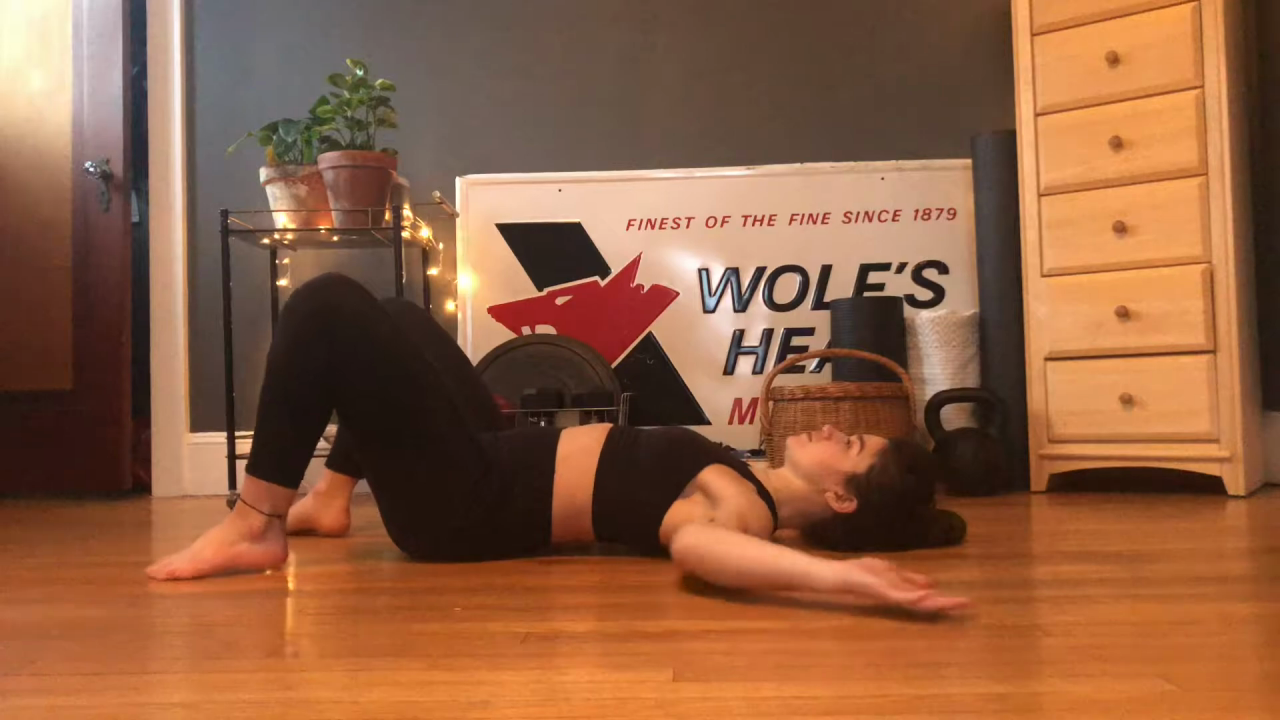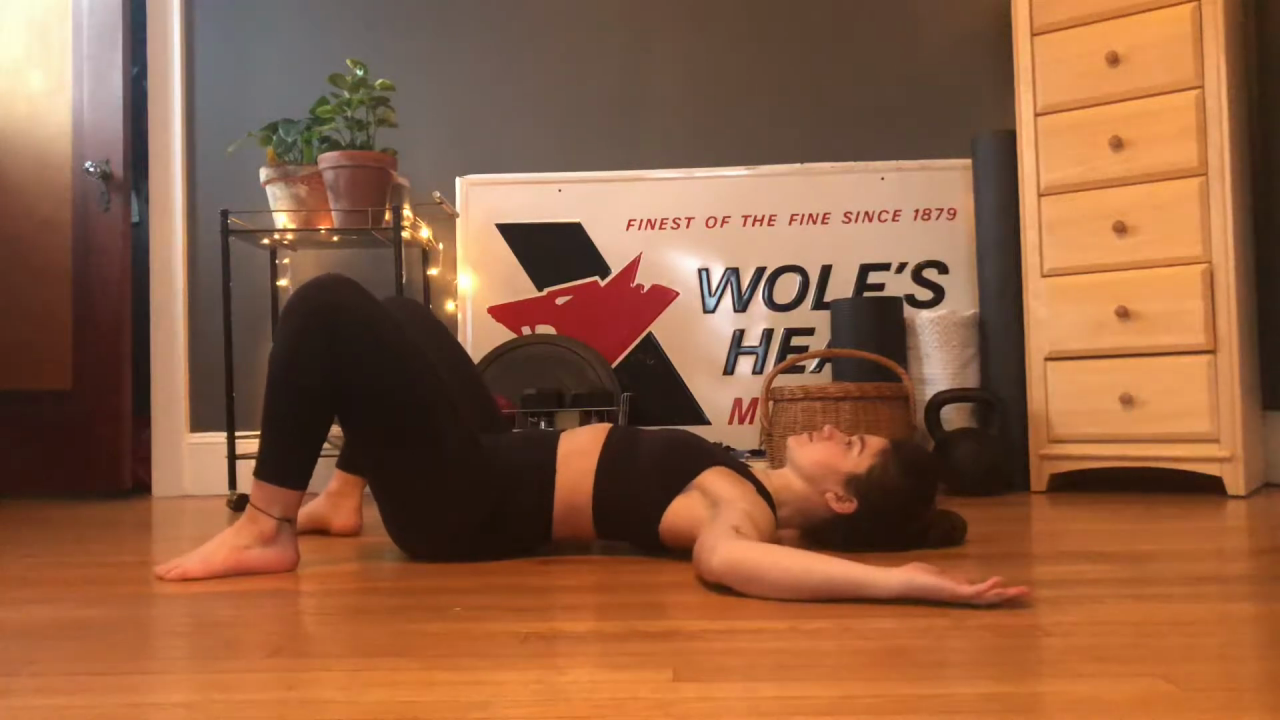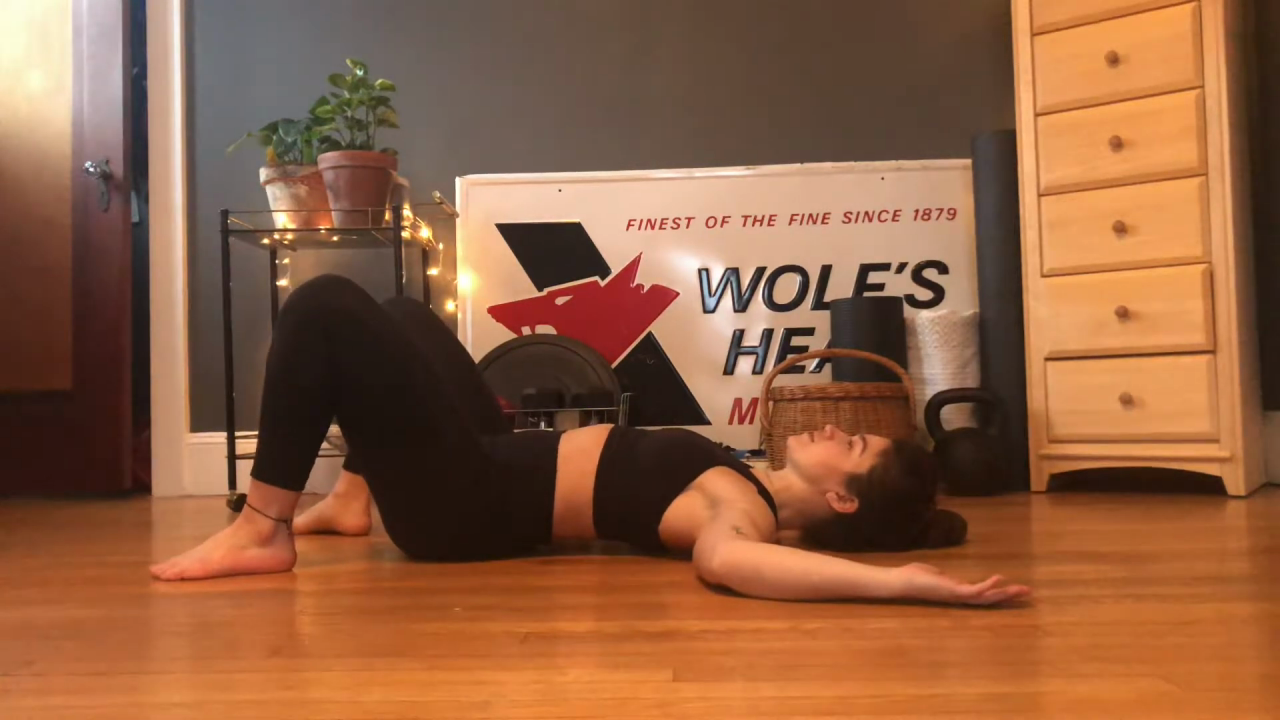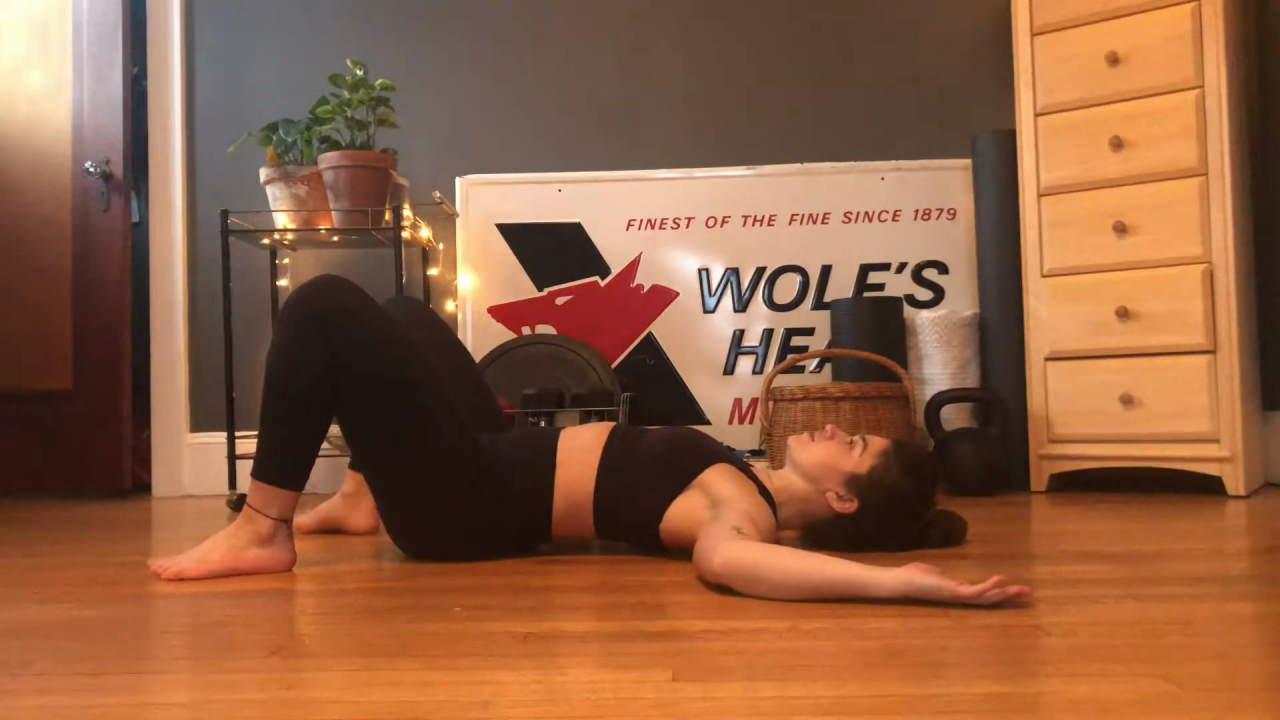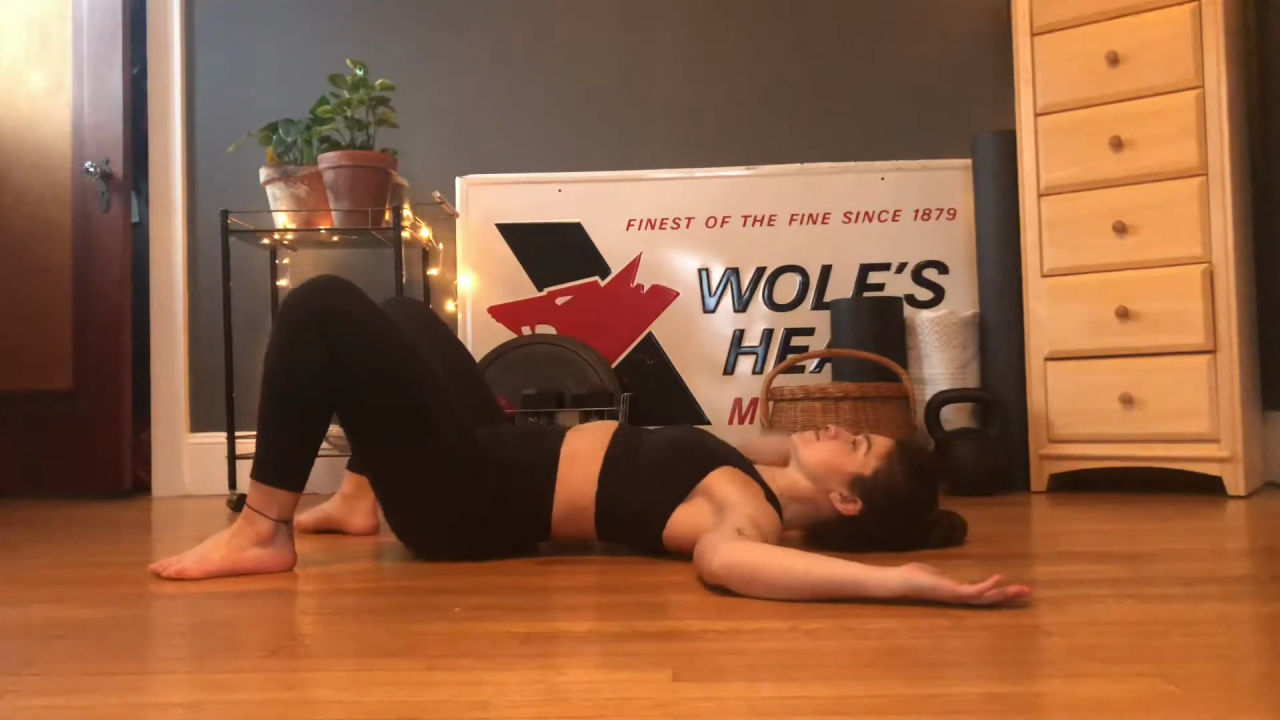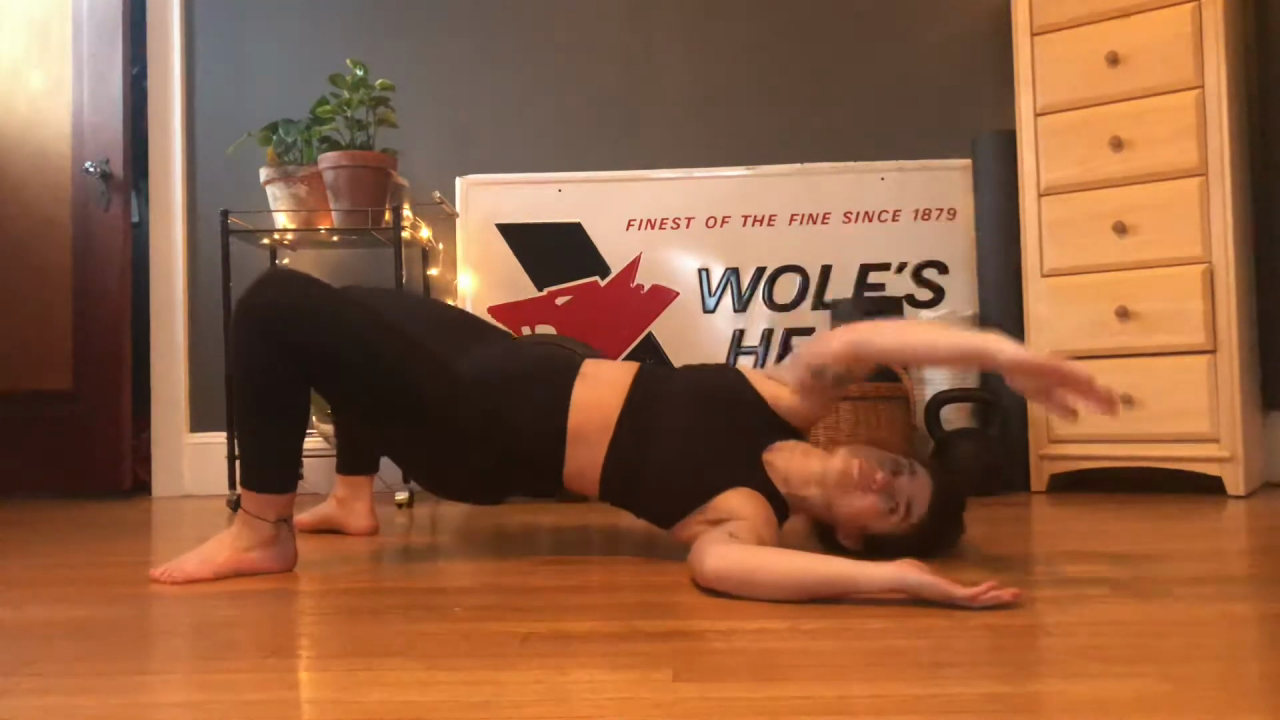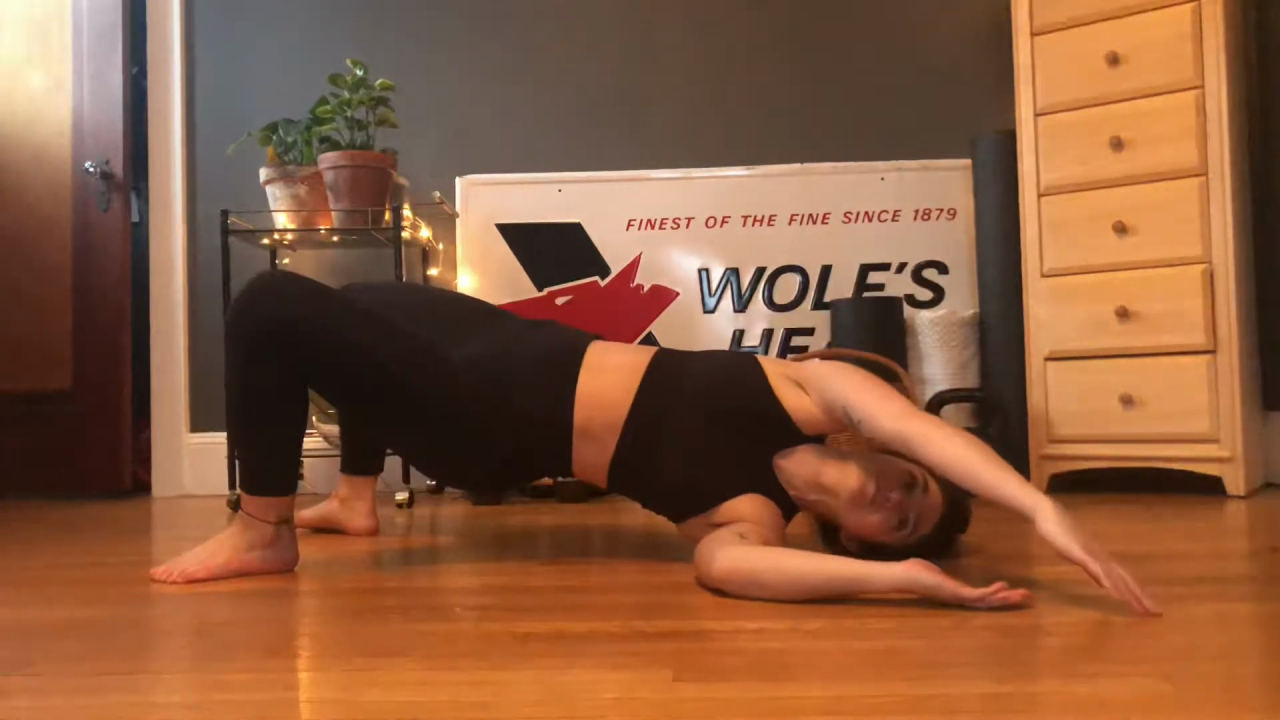
dt=0.7s
person 1, frame 1
left shoulder: (745, 514)
right shoulder: (750, 485)
left elbow: (694, 544)
left wrist: (845, 576)
left hip: (460, 503)
right hip: (495, 460)
left knee: (326, 304)
right knee: (398, 317)
left ankle: (255, 525)
right ankle: (329, 499)
person 1, frame 2
left shoulder: (746, 512)
right shoulder: (758, 492)
left elbow: (722, 557)
left wrist: (897, 582)
left hip: (463, 505)
right hip: (496, 463)
left knee: (326, 305)
right knee: (400, 316)
left ankle: (266, 530)
right ankle: (342, 501)
person 1, frame 3
left shoulder: (745, 510)
right shoulder: (758, 491)
left elbow: (724, 556)
left wrist: (899, 583)
left hip: (463, 503)
right hip: (497, 463)
left knee: (324, 307)
right knee: (402, 315)
left ankle: (262, 529)
right ankle: (352, 500)
person 1, frame 4
left shoulder: (747, 511)
right shoulder: (757, 490)
left elbow: (722, 556)
left wrist: (897, 581)
left hip: (464, 503)
right hip: (496, 459)
left knee: (324, 306)
right knee: (404, 314)
left ankle: (262, 530)
right ankle: (359, 500)
person 1, frame 5
left shoulder: (750, 514)
right shoulder: (753, 480)
left elbow: (723, 559)
left wrist: (899, 581)
left hip: (469, 498)
right hip: (501, 446)
left knee: (320, 308)
right knee: (401, 315)
left ankle: (261, 532)
right ankle: (356, 499)
person 1, frame 6
left shoulder: (748, 516)
right shoulder: (792, 405)
left elbow: (719, 566)
right elbow: (859, 341)
right wrist: (1002, 351)
left hip: (483, 439)
right hip: (511, 363)
left knee: (273, 305)
right knee: (356, 307)
left ankle: (260, 535)
right ankle: (351, 504)
person 1, frame 7
left shoulder: (751, 516)
right shoulder: (812, 400)
left elbow: (722, 566)
right elbow: (922, 425)
right wrist: (1040, 505)
left hip: (491, 428)
right hip: (521, 345)
left knee: (268, 308)
right knee: (358, 305)
left ankle: (261, 536)
right ankle: (353, 501)
